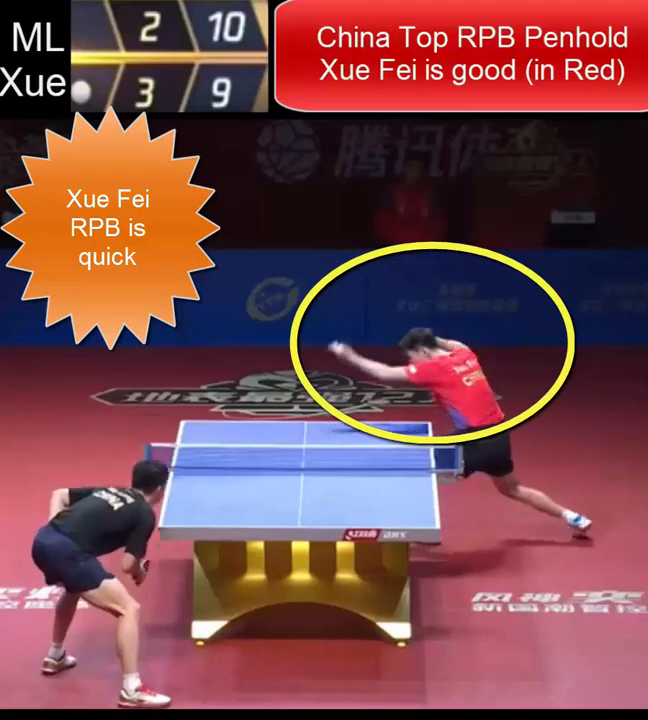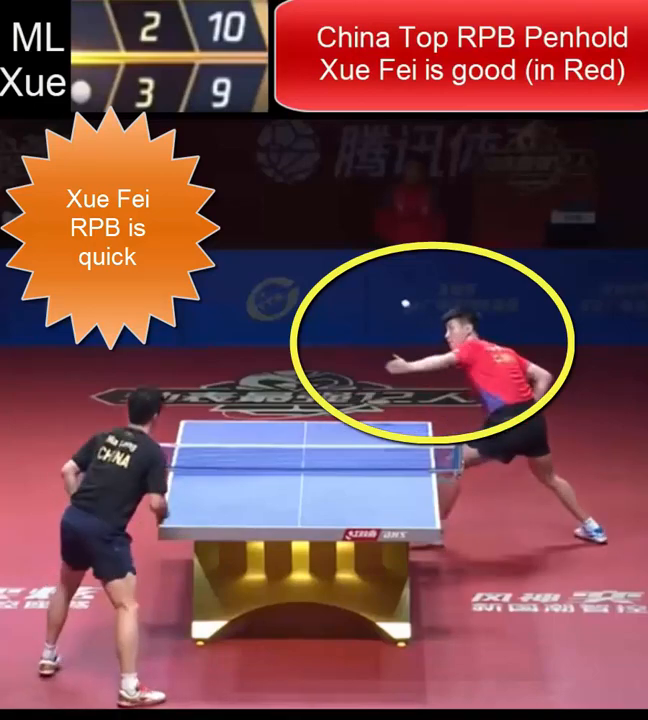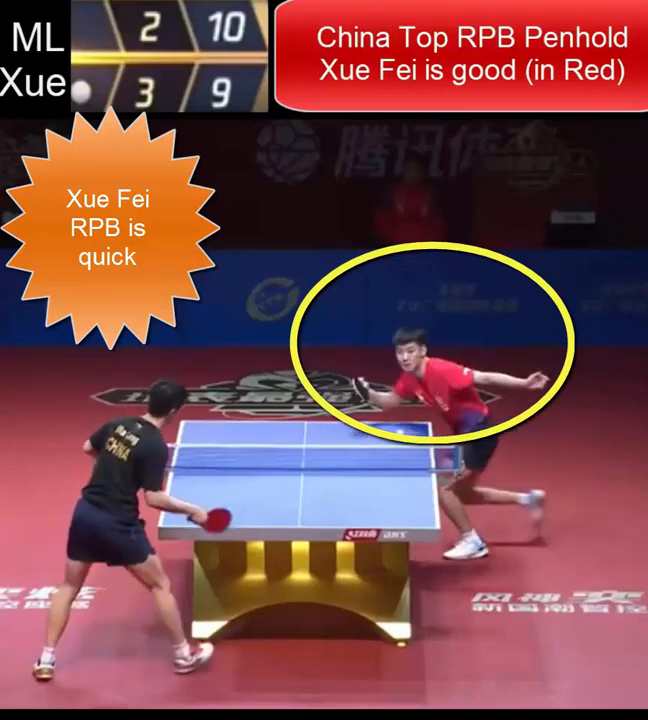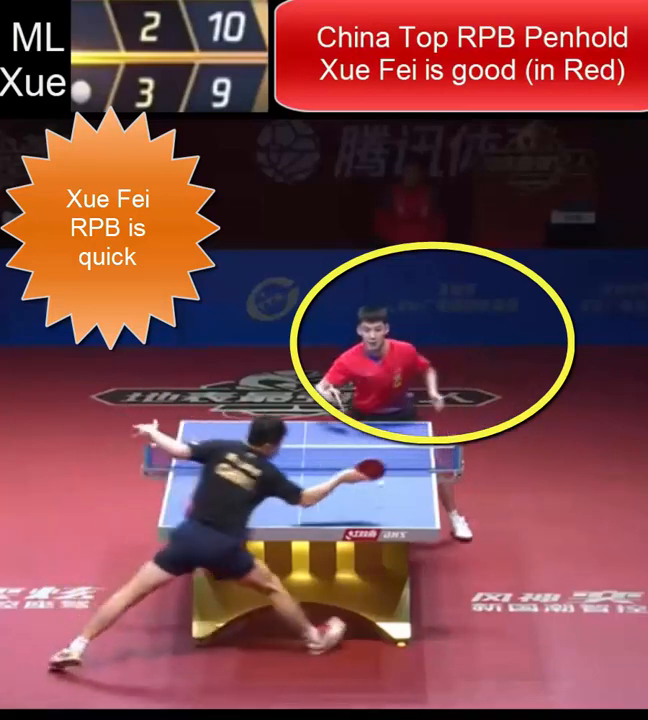
dt=0.4s
person 1, frame 1
left shoulder: (107, 491)
right shoulder: (145, 514)
left elbow: (59, 494)
right elbow: (127, 565)
right wrist: (140, 572)
left hip: (42, 541)
right hip: (67, 552)
left knee: (74, 588)
right knee: (128, 609)
left ankle: (55, 657)
right ankle: (131, 689)
person 1, frame 2
left shoulder: (103, 438)
right shoulder: (153, 452)
left elbow: (68, 470)
right elbow: (156, 503)
right wrist: (163, 513)
left hip: (72, 519)
right hip: (105, 532)
left knee: (65, 589)
right knee: (127, 607)
left ankle: (48, 658)
right ankle: (129, 688)
person 1, frame 3
left shoulder: (116, 425)
right shoulder: (155, 446)
left elbow: (88, 448)
right elbow: (154, 498)
right wrist: (191, 510)
left hip: (84, 513)
right hip: (118, 524)
left knee: (69, 587)
right knee: (160, 586)
left ankle: (46, 660)
right ankle: (184, 654)
person 1, frame 4
left shoulder: (219, 449)
right shoulder: (269, 474)
left elbow: (177, 450)
right elbow: (306, 499)
left wrist: (152, 432)
right wrist: (341, 478)
left hip: (189, 536)
right hip: (224, 547)
left knee: (132, 592)
right knee: (272, 587)
left ankle: (75, 650)
right ankle: (317, 638)
person 2, frame 1
left shoulder: (434, 369)
right shoulder: (467, 356)
left elbow: (389, 373)
left wrist: (350, 356)
right wrist: (429, 340)
left hip: (474, 441)
right hip: (500, 437)
right knee: (511, 489)
right ankle: (571, 517)
person 2, frame 2
left shoulder: (472, 349)
right shoulder: (505, 352)
left elbow: (442, 361)
right elbow: (544, 377)
left wrist: (408, 367)
left hip: (505, 420)
right hip: (533, 419)
right knee: (549, 477)
right ankle: (590, 527)
person 2, frame 3
left shoulder: (442, 371)
right shoulder: (408, 378)
left elbow: (485, 378)
right elbow: (390, 401)
left wrist: (523, 383)
right wrist: (368, 392)
left hip: (479, 431)
right hip: (466, 431)
left knee: (439, 485)
right knee: (464, 493)
left ankle: (472, 541)
right ankle: (527, 499)
person 2, frame 4
left shoulder: (405, 351)
right shoulder: (348, 360)
left elbow: (428, 370)
right elbow: (320, 387)
left wrist: (433, 392)
right wrist: (327, 393)
left hip: (401, 415)
right hip: (365, 418)
left ankle: (455, 518)
